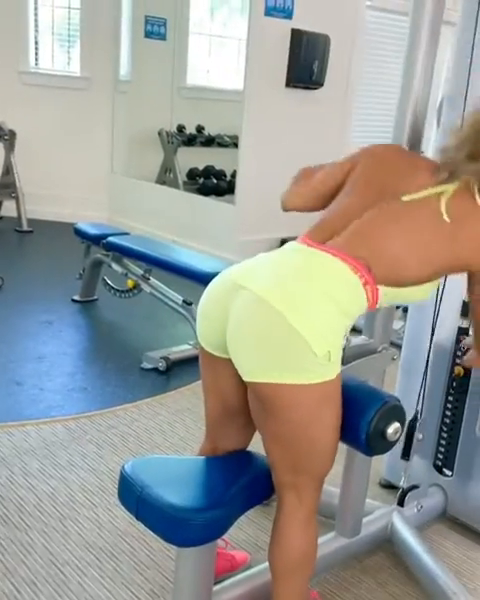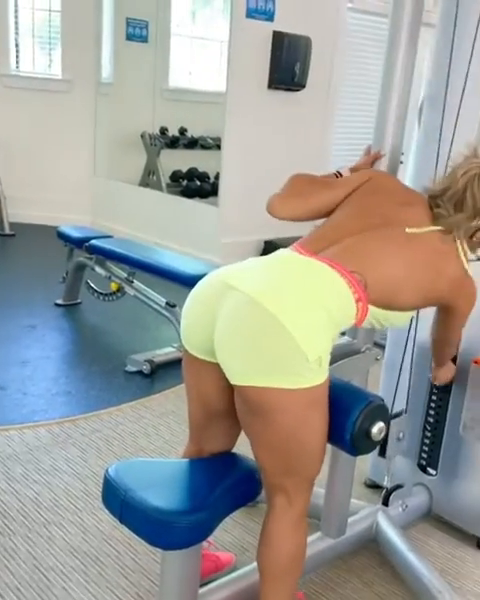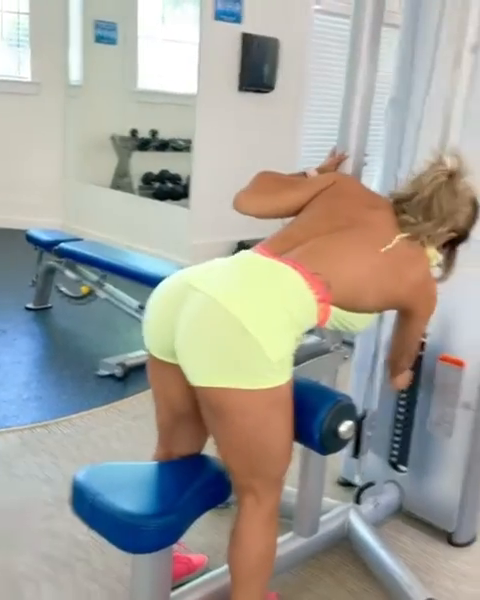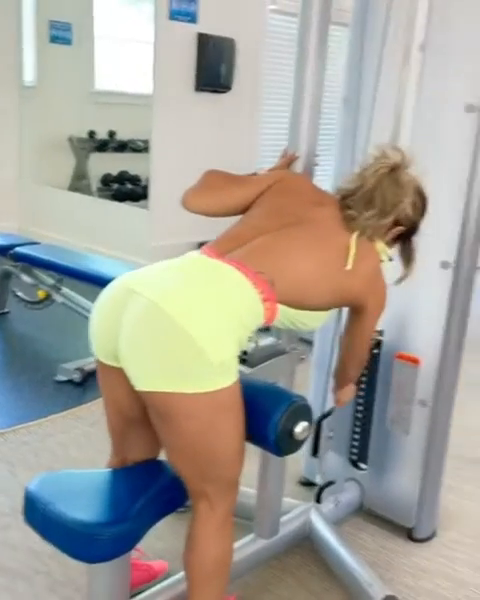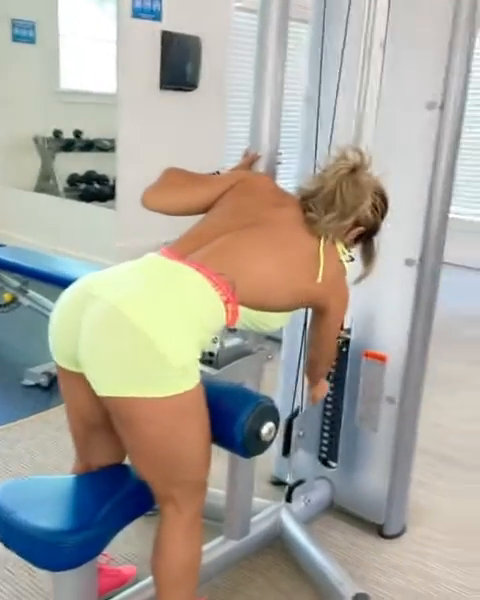
dt=0.2s
person 1, frame 1
left shoulder: (388, 158)
left elbow: (294, 196)
left hip: (231, 286)
right hip: (295, 323)
left knee: (221, 450)
right knee: (299, 494)
person 1, frame 2
left shoulder: (384, 186)
left elbow: (282, 204)
right wrist: (443, 366)
left hip: (215, 290)
right hip: (281, 326)
left knee: (204, 452)
right knee: (290, 496)
person 1, frame 3
left shoulder: (348, 189)
right shoulder: (418, 279)
left elbow: (248, 199)
right elbow: (401, 358)
left wrist: (314, 177)
right wrist: (399, 375)
left hip: (177, 290)
right hip: (243, 327)
left knee: (174, 455)
right knee: (260, 497)
person 1, frame 4
left shoulder: (295, 186)
right shoulder: (368, 276)
left elbow: (196, 197)
right elbow: (350, 364)
right wrist: (343, 388)
left hip: (123, 295)
right hip: (187, 331)
left knee: (129, 462)
right knee: (214, 501)
person 1, frame 5
left shoulder: (256, 186)
right shoulder: (329, 277)
left elbow: (156, 194)
right elbow: (320, 363)
right wrist: (316, 385)
left hip: (82, 299)
right hip: (147, 333)
left knee: (93, 468)
right knee: (183, 504)
